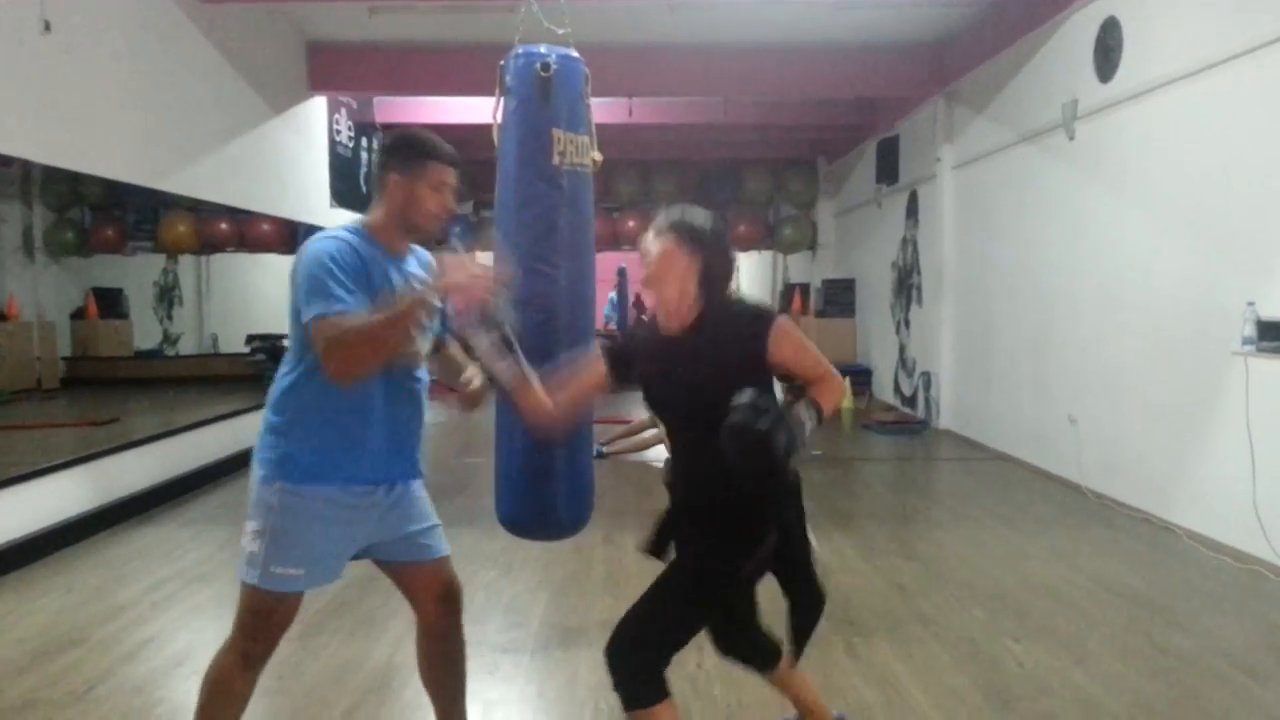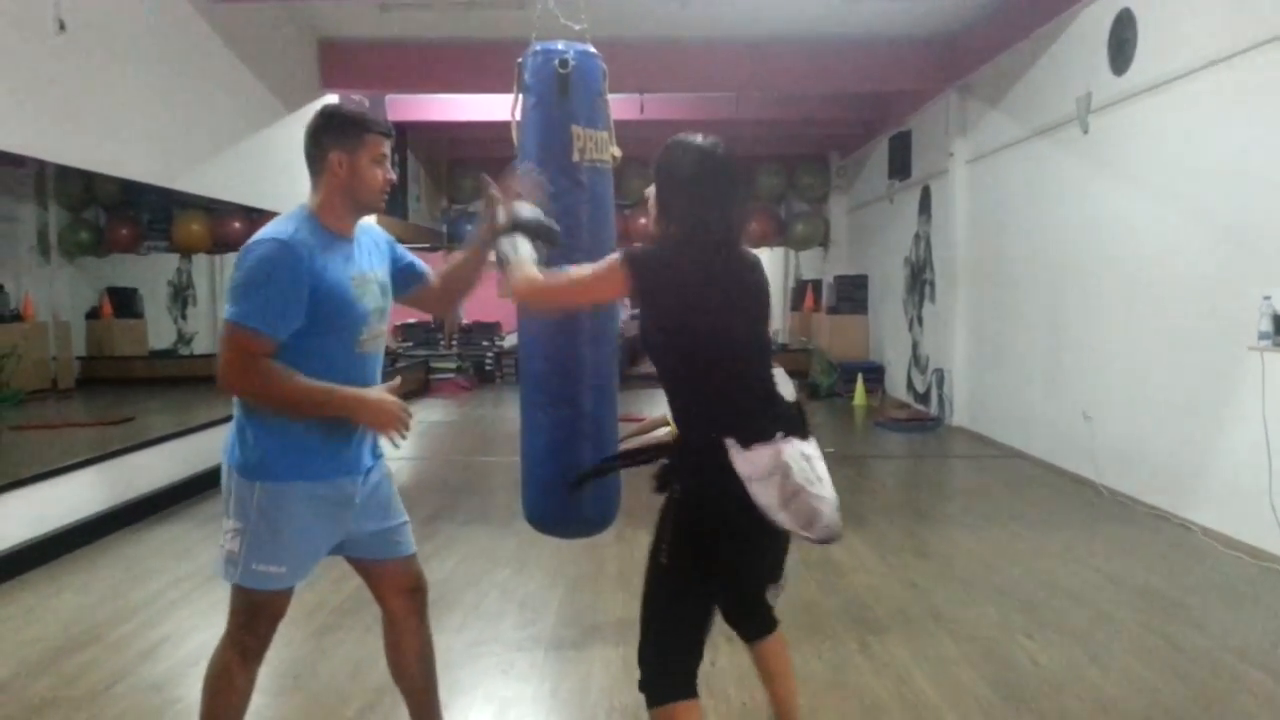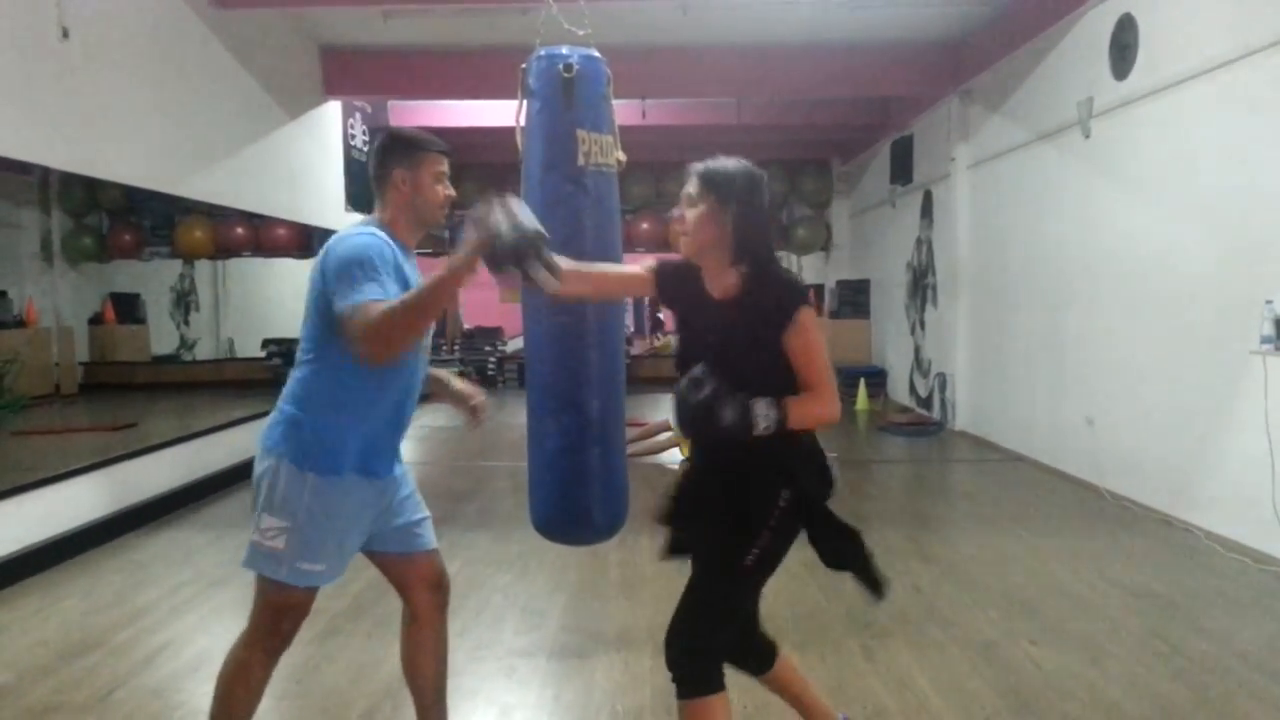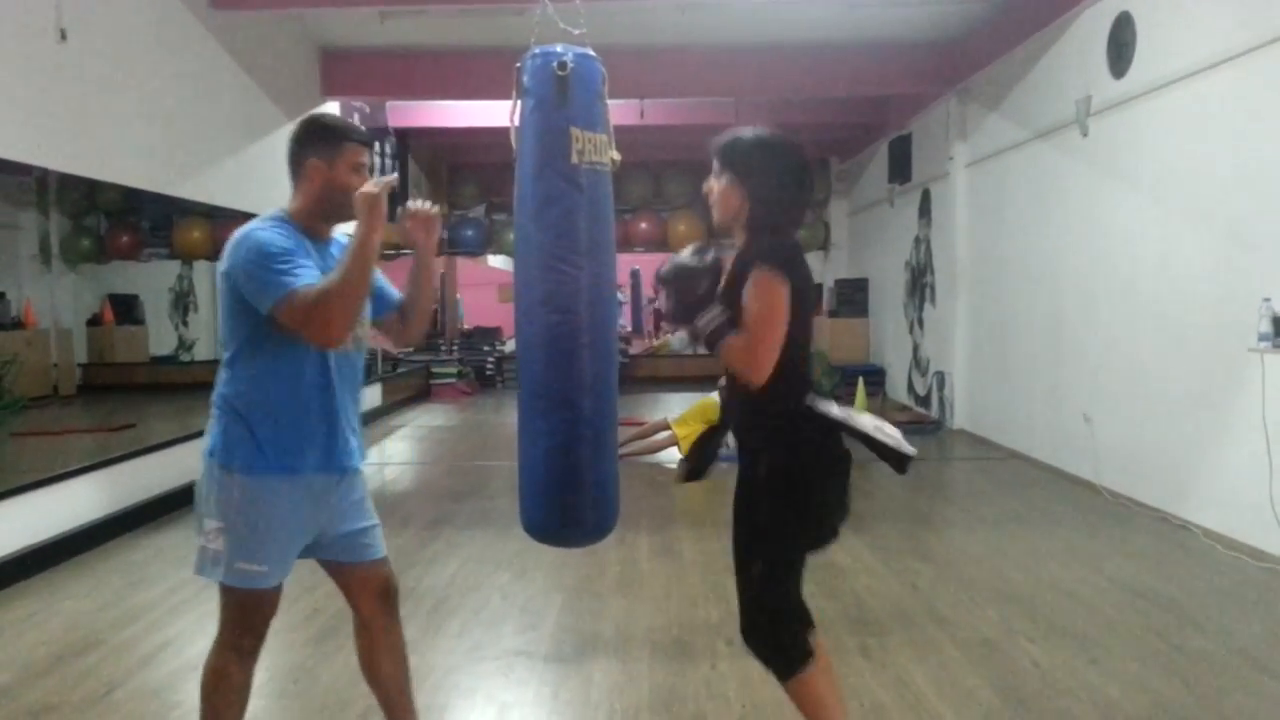
dt=0.5s
person 1, frame 1
left shoulder: (424, 265)
right shoulder: (332, 254)
right elbow: (342, 361)
left wrist: (471, 373)
right wrist: (430, 295)
left hip: (394, 478)
right hip: (307, 480)
left knee: (441, 598)
right knee: (256, 637)
person 1, frame 2
left shoulder: (375, 242)
right shoulder: (278, 253)
left elbow: (438, 297)
right elbow: (236, 373)
left wrist: (491, 230)
right wrist: (351, 403)
left hip: (360, 470)
right hip: (280, 476)
left knee: (407, 595)
right knee: (250, 631)
person 1, frame 3
left shoulder: (397, 255)
right shoulder: (361, 250)
right elbow: (374, 343)
left wrist: (448, 384)
right wrist: (463, 263)
left hip: (379, 468)
right hip: (313, 467)
left knee: (429, 590)
right knee: (274, 627)
person 1, frame 4
left shoulder: (342, 248)
right shoulder: (261, 244)
left elbow: (408, 331)
right elbow: (325, 327)
left wrist: (425, 252)
right wrist: (370, 234)
left hip: (337, 468)
right hip: (258, 471)
left knee: (378, 597)
right knee: (244, 629)
person 2, frame 1
left shoulder: (749, 325)
right shoulder: (635, 348)
left elbow: (830, 383)
right elbow: (547, 411)
left wrist: (793, 424)
right wrist: (497, 352)
left hip: (755, 513)
right hip: (698, 515)
left knee: (633, 653)
right knee: (736, 636)
person 2, frame 2
left shoulder: (658, 265)
right shoulder: (743, 265)
left elbow: (534, 290)
left wrist: (512, 238)
left hip: (713, 472)
left knee: (667, 652)
right knee: (747, 603)
person 2, frame 3
left shoulder: (782, 298)
right shoulder: (680, 281)
left elbow: (826, 403)
right elbow: (585, 282)
left wrist: (748, 412)
right wrist: (529, 256)
left hip: (774, 483)
right hip: (721, 478)
left knee: (693, 641)
right knee: (732, 633)
person 2, frame 4
left shoulder: (767, 258)
right shoulder: (762, 254)
left elbow: (756, 367)
left wrist: (697, 309)
right wrist: (699, 303)
left hip: (783, 452)
right hip: (793, 445)
left knee: (768, 623)
right knee: (779, 602)
